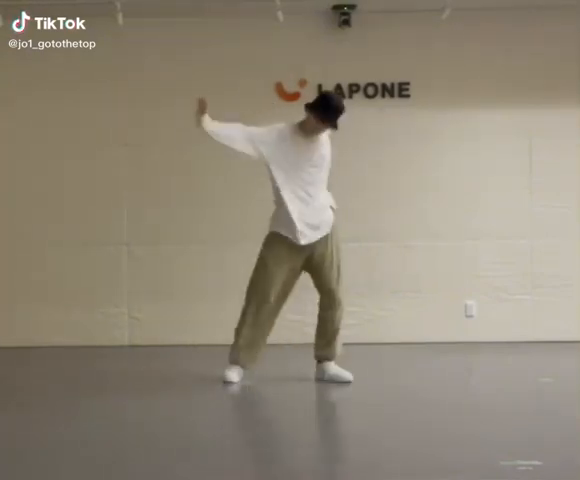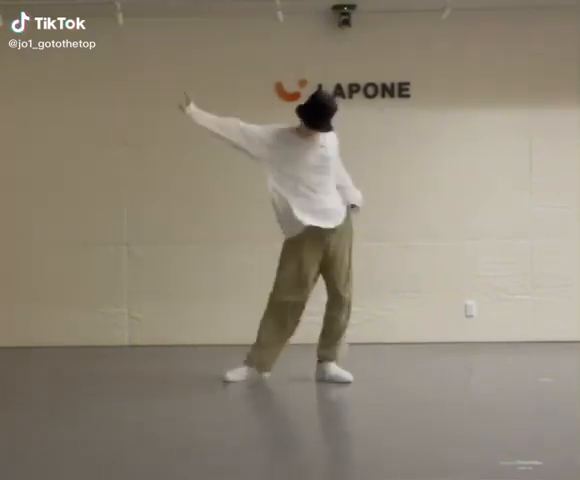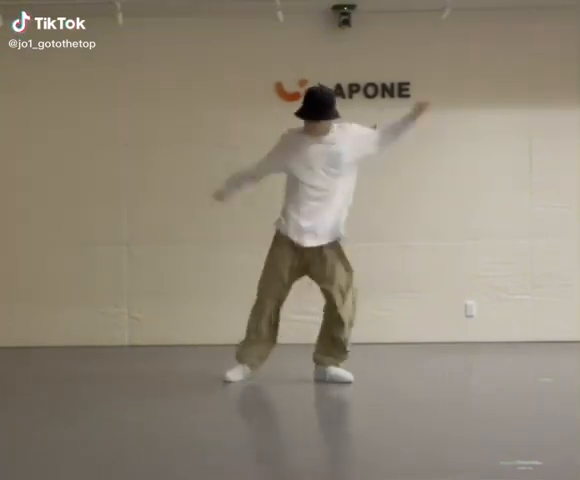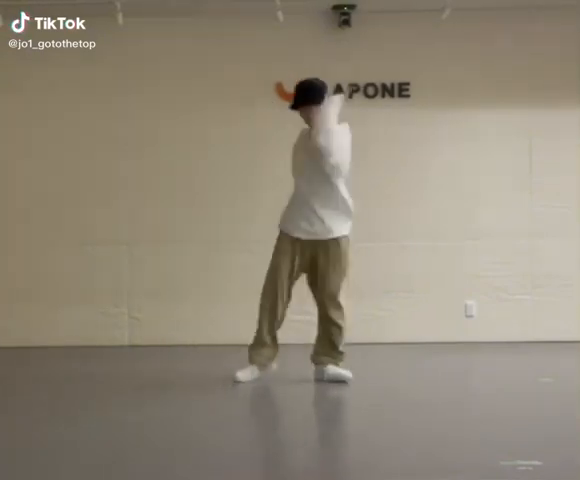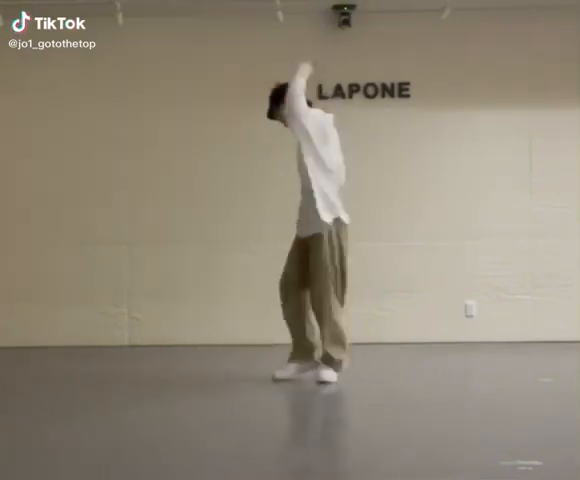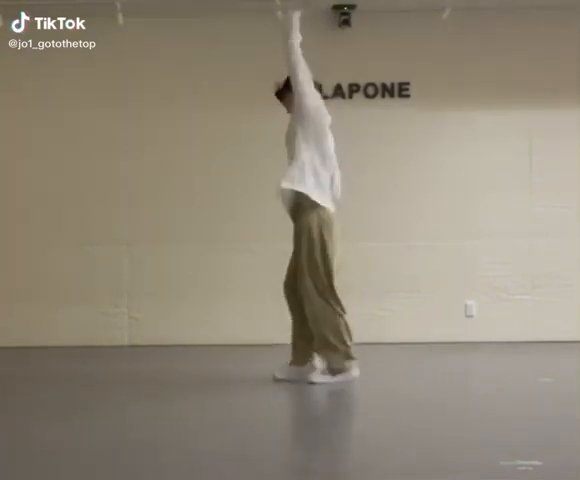
dt=0.2s
person 1, frame 1
left shoulder: (324, 141)
right shoulder: (276, 136)
right elbow: (240, 133)
right wrist: (206, 121)
left hip: (323, 230)
right hip: (287, 232)
left knee: (332, 297)
right knee: (262, 298)
left ankle: (326, 363)
right ankle: (238, 362)
person 1, frame 2
left shoulder: (331, 141)
right shoulder: (275, 138)
right elbow: (235, 129)
left wrist: (353, 197)
right wrist: (194, 111)
left hip: (338, 227)
right hip: (302, 232)
left knee: (341, 298)
right knee: (286, 299)
left ankle: (328, 363)
right ankle: (257, 363)
person 1, frame 3
left shoulder: (353, 135)
right shoulder: (291, 141)
left elbow: (384, 136)
right elbow: (260, 169)
left wrist: (411, 117)
right wrist: (229, 187)
left hip: (330, 237)
right hip: (290, 235)
left knee: (341, 302)
right knee: (269, 298)
left ankle: (327, 362)
right ankle: (248, 361)
person 1, frame 4
left shoulder: (338, 132)
right shoulder: (304, 137)
left elbow: (334, 166)
left wrist: (332, 107)
left hip: (331, 232)
right hip: (294, 229)
left knee: (330, 300)
right knee: (274, 295)
left ankle: (327, 362)
right ankle: (260, 359)
person 1, frame 5
left shoulder: (320, 122)
right shoulder: (312, 126)
left elbow: (294, 106)
left wrist: (300, 76)
left hip: (327, 224)
right hip: (308, 225)
left knee: (326, 296)
right knee: (290, 288)
left ankle: (331, 360)
right ankle: (304, 356)
person 1, frame 6
left shoulder: (313, 114)
right shoulder: (311, 124)
left elbow: (300, 75)
left wrist: (292, 34)
left hip: (313, 211)
right hip: (309, 209)
left knee: (318, 291)
right knee: (296, 289)
left ankle: (342, 363)
right ankle: (305, 361)
